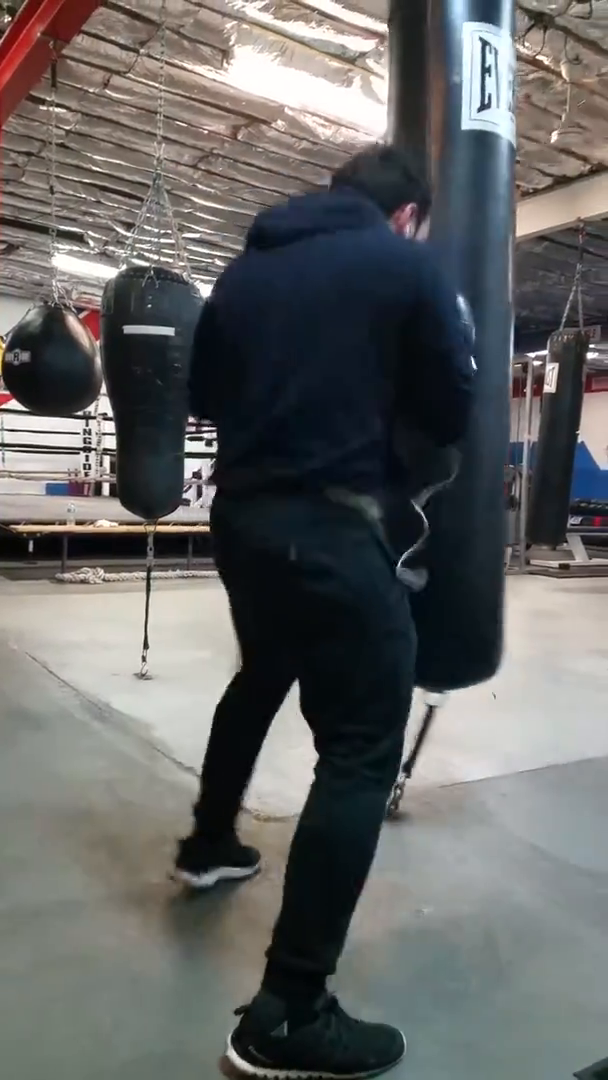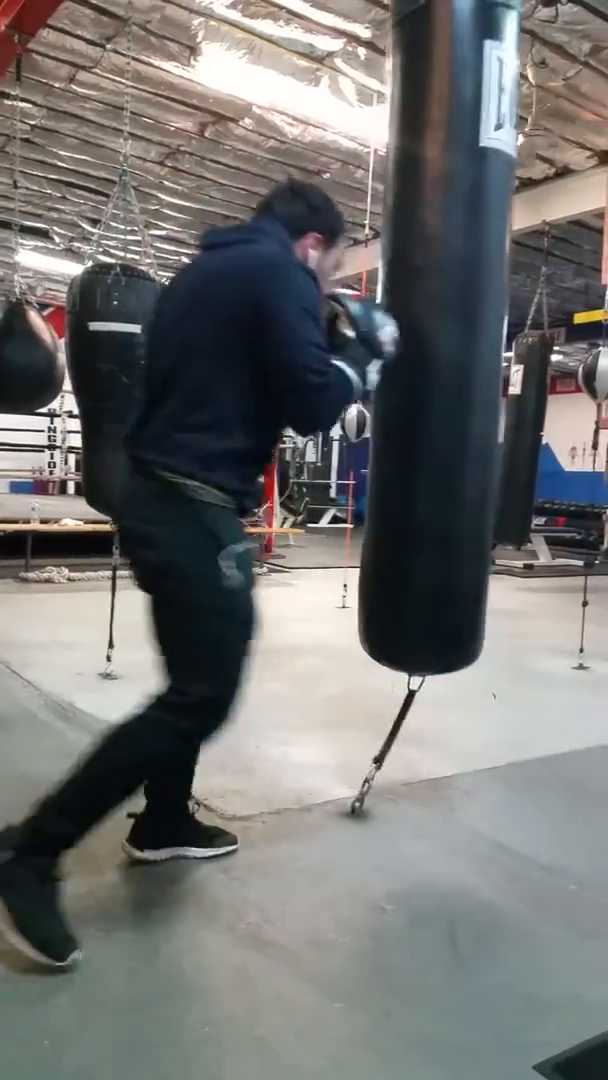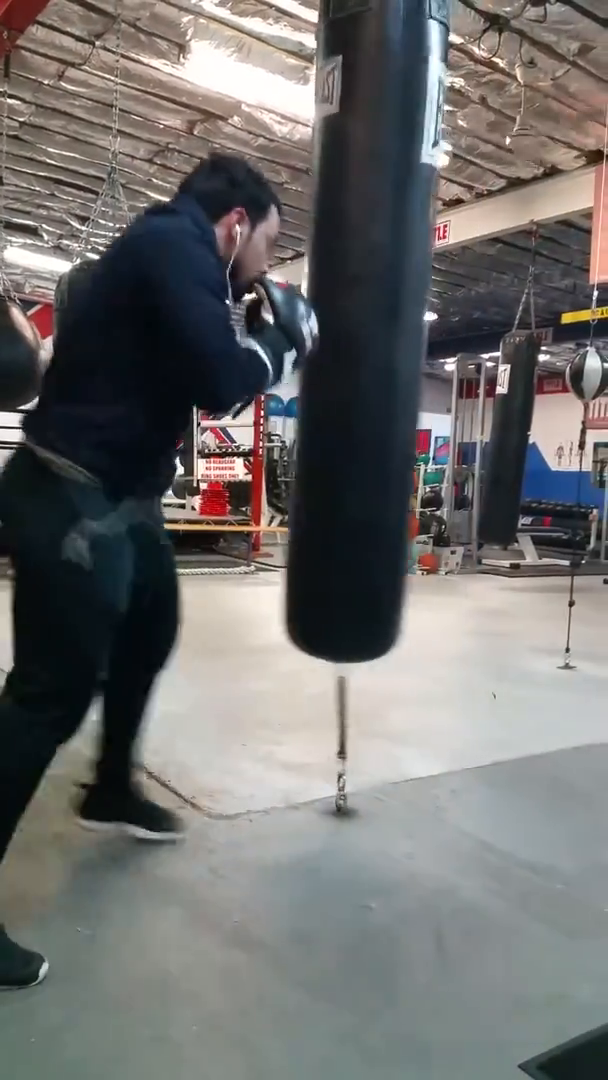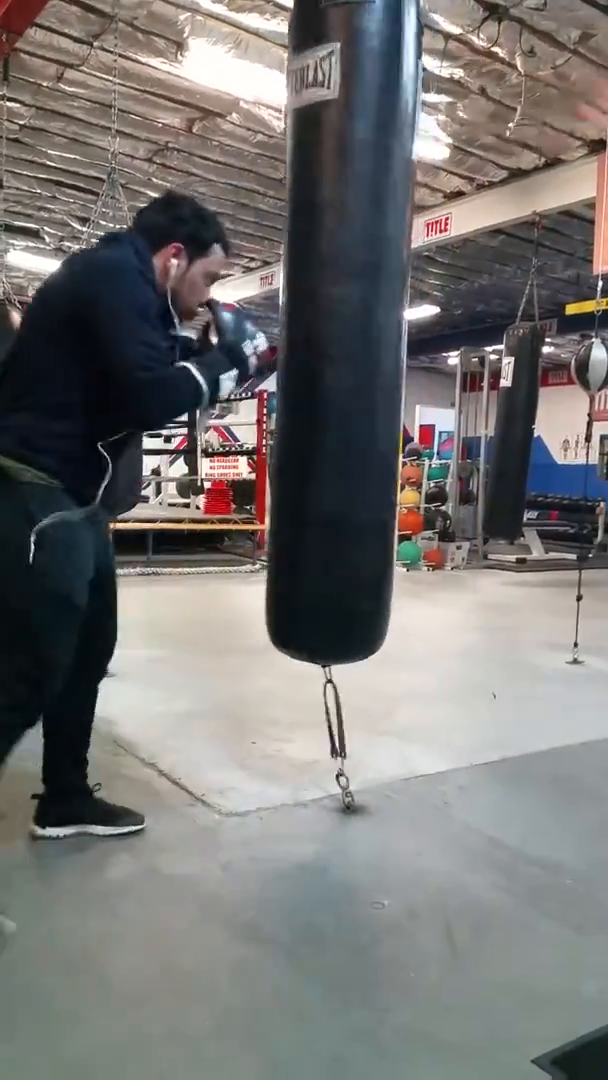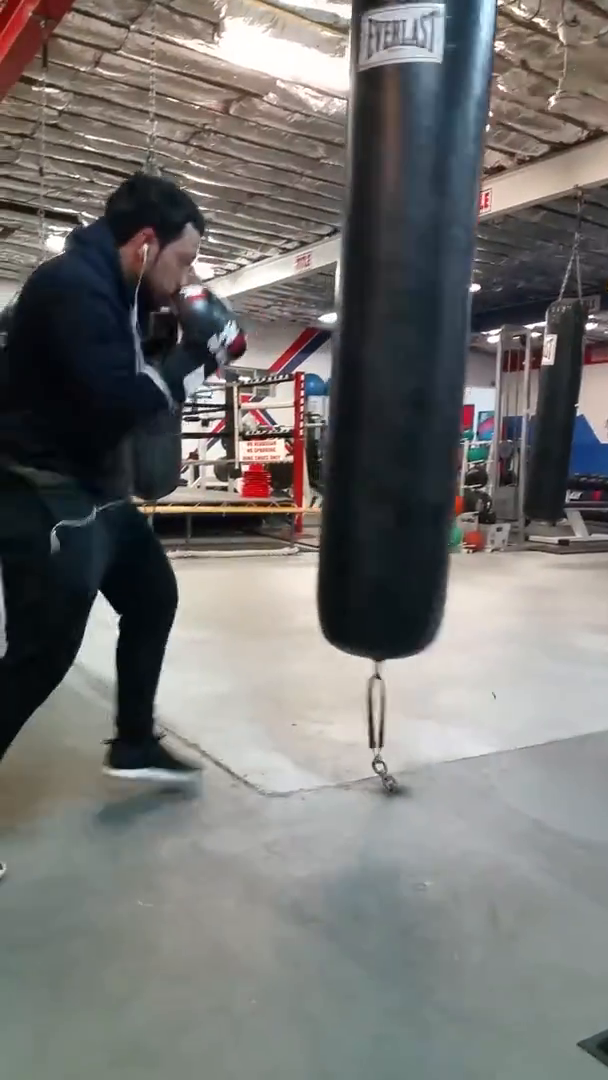
dt=0.4s
person 1, frame 1
left shoulder: (249, 265)
right shoulder: (407, 267)
left elbow: (206, 396)
right elbow: (444, 417)
right wrist: (431, 353)
left hip: (243, 516)
right hip: (328, 530)
left knee: (268, 672)
right knee: (361, 756)
left ankle: (211, 838)
person 1, frame 2
left shoulder: (205, 272)
right shoulder: (279, 274)
right elbow: (312, 404)
left wrist: (324, 343)
right wrist: (359, 352)
left hip: (165, 494)
right hip: (193, 511)
left knee: (212, 661)
right knee: (201, 696)
left ankle: (163, 821)
person 1, frame 3
left shoulder: (160, 249)
right shoulder: (170, 248)
left elbow: (193, 364)
right elbow: (217, 382)
left wrist: (260, 341)
right wrist: (276, 337)
left hip: (116, 495)
right hip: (70, 502)
left knee: (148, 633)
left ankle: (113, 790)
person 1, frame 4
left shoulder: (113, 278)
right shoulder: (115, 277)
left elbow: (132, 384)
right elbow: (150, 398)
left wrist: (214, 353)
right wrist: (226, 360)
left hip: (70, 501)
left knee: (88, 649)
left ankle: (64, 800)
person 1, frame 5
left shoulder: (112, 283)
right shoulder: (72, 284)
left elbow: (121, 378)
right elbow: (118, 403)
left wrist: (185, 332)
right wrist: (196, 353)
left hip: (95, 491)
left knee: (153, 603)
left ankle: (135, 745)
